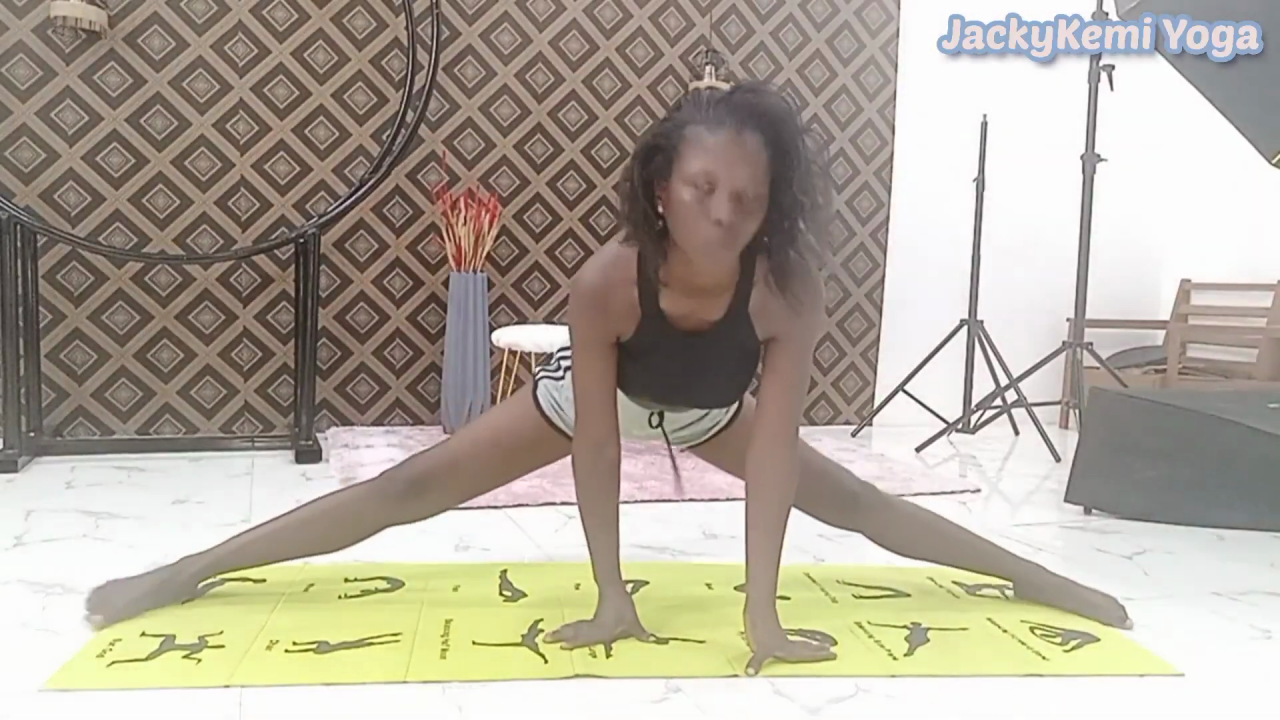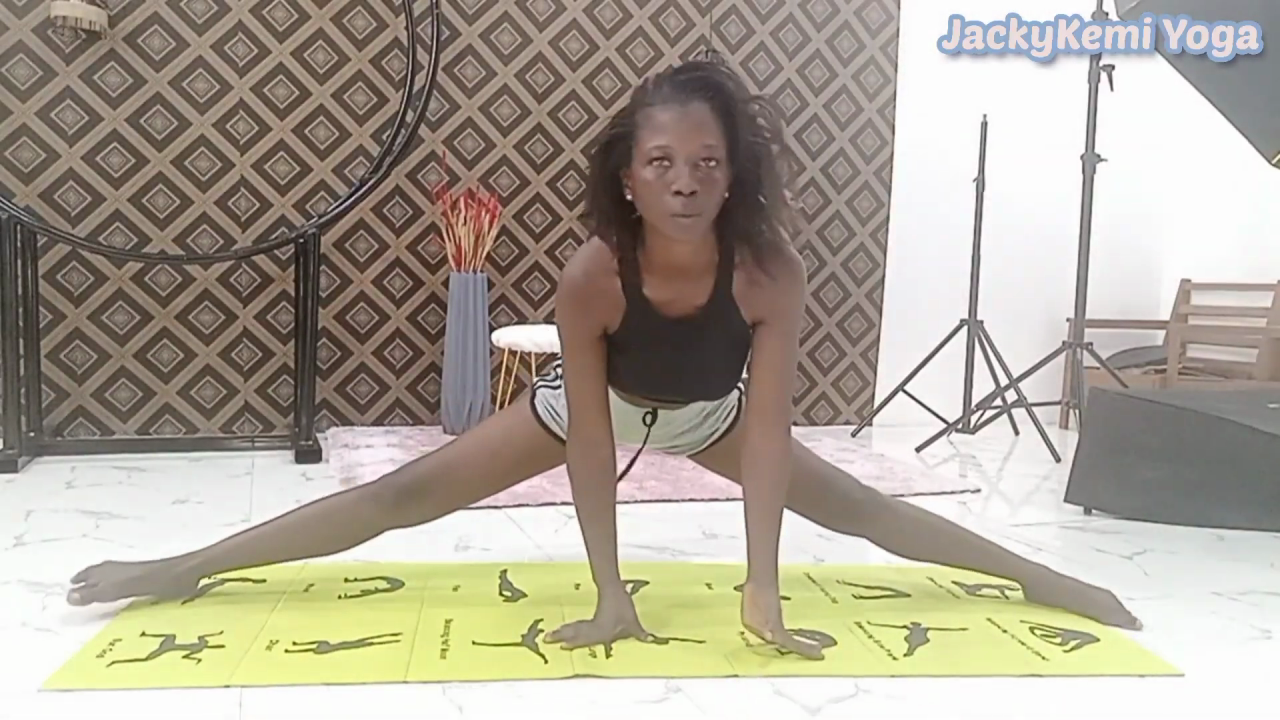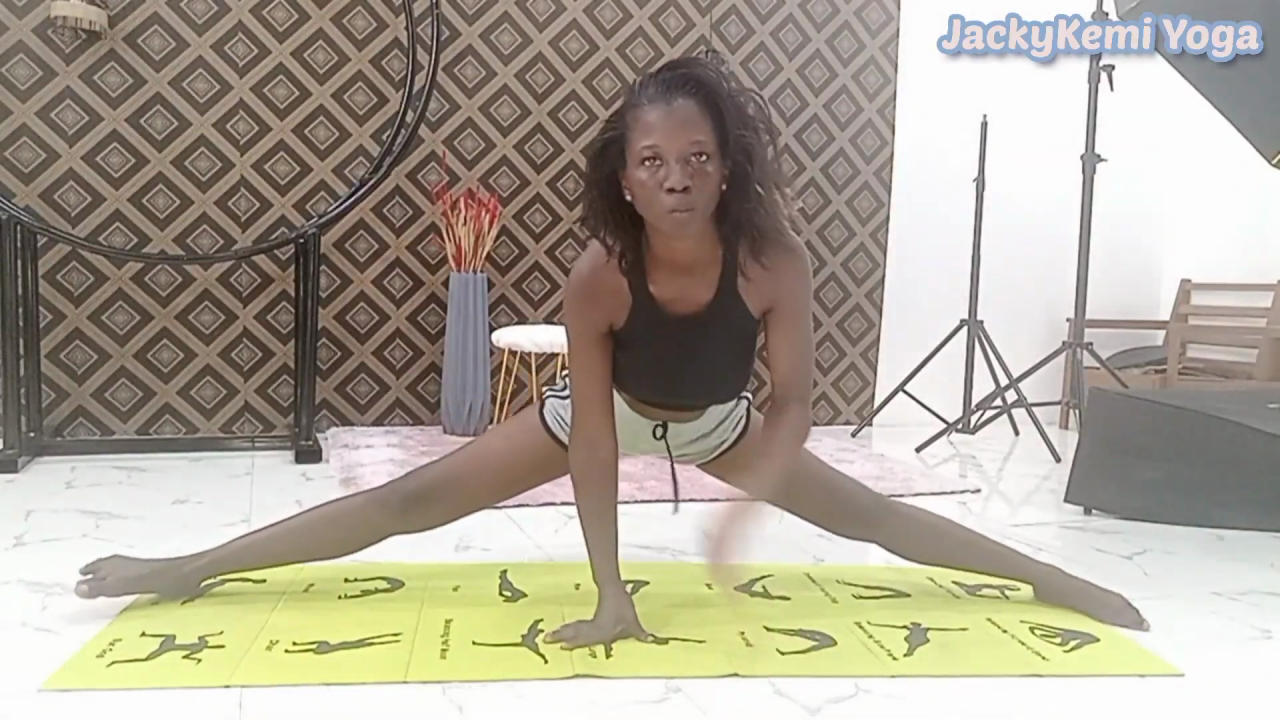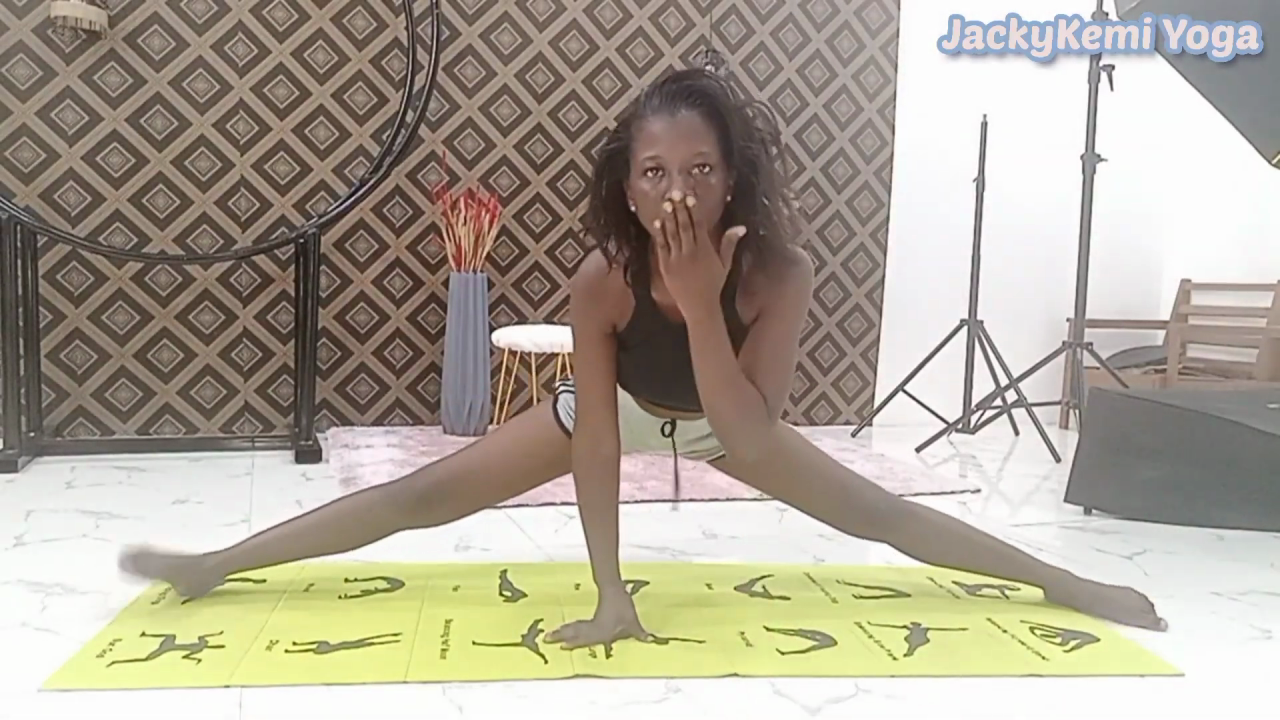
dt=0.4s
person 1, frame 1
left shoulder: (791, 290)
right shoulder: (608, 281)
left elbow: (773, 451)
right elbow: (598, 448)
left wrist: (761, 614)
right wrist: (611, 600)
left hip: (711, 412)
right hip: (592, 396)
left knee: (862, 504)
right knee: (409, 487)
left ankle: (1041, 579)
right ankle: (184, 572)
person 1, frame 2
left shoulder: (773, 271)
right shoulder: (592, 276)
left elbow: (766, 430)
right elbow: (589, 442)
left wrist: (761, 590)
right wrist: (609, 597)
left hip: (708, 413)
right hip: (594, 402)
left knee: (858, 506)
right knee: (405, 495)
left ankle: (1046, 581)
right ankle: (179, 570)
person 1, frame 3
left shoulder: (775, 260)
right shoulder: (597, 276)
left elbow: (794, 411)
right elbow: (593, 443)
left wrist: (756, 494)
right wrist: (609, 597)
left hip: (721, 420)
right hip: (606, 410)
left knee: (874, 515)
right knee: (413, 498)
left ankle: (1059, 581)
right ankle: (186, 568)
person 1, frame 4
left shoulder: (779, 271)
right shoulder: (603, 279)
left elbow: (746, 435)
right elbow: (597, 442)
left wrist: (702, 305)
right wrist: (611, 597)
left hip: (725, 416)
right hip: (614, 407)
left knee: (875, 512)
right knee: (425, 495)
left ankle: (1071, 586)
right ankle: (206, 566)
